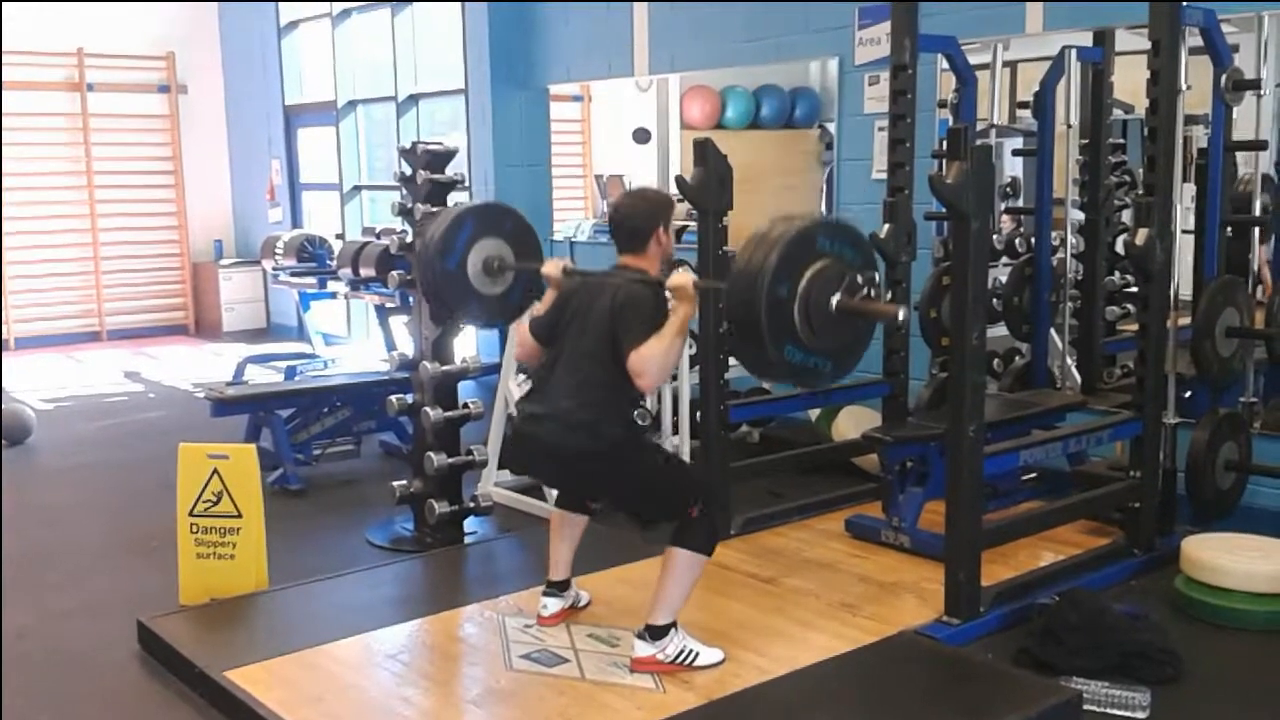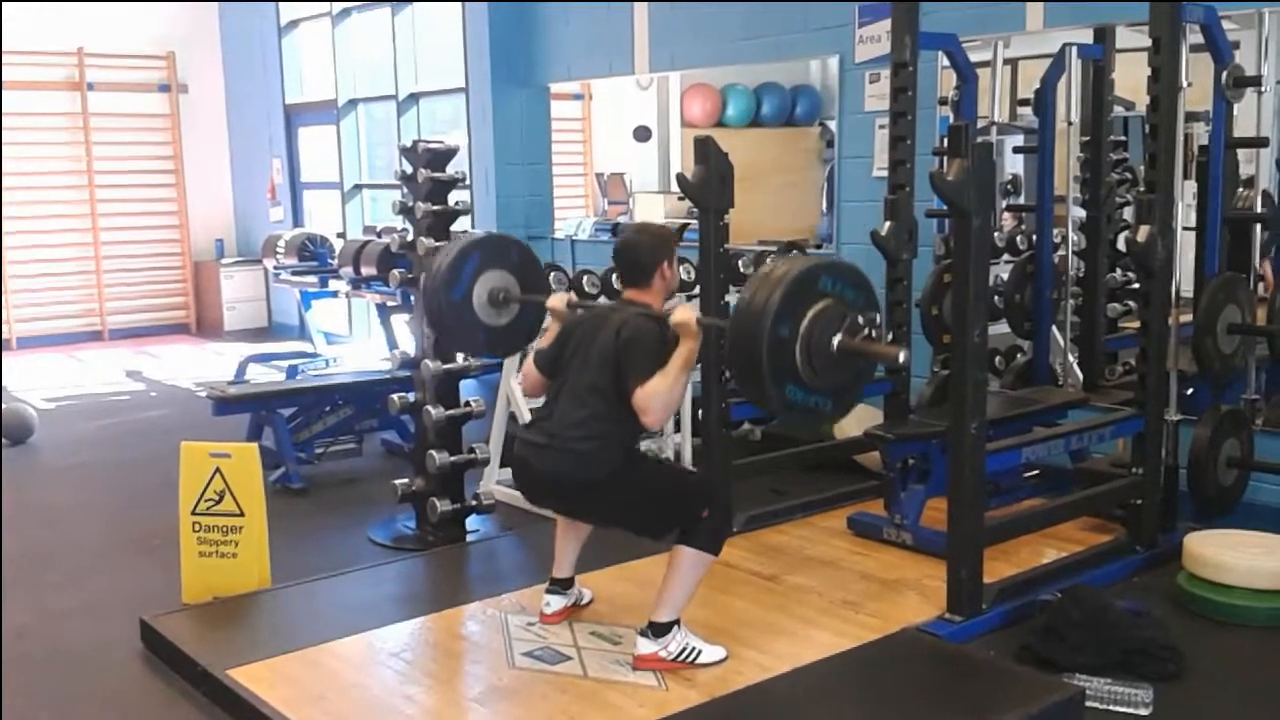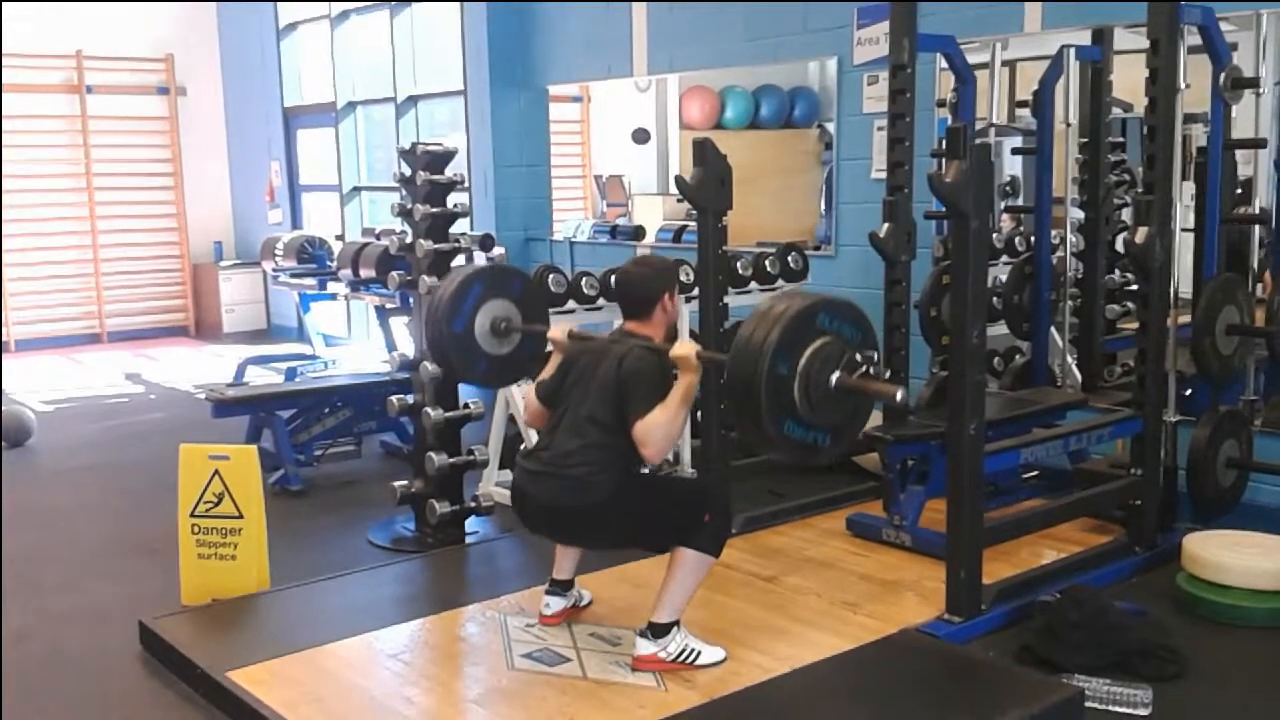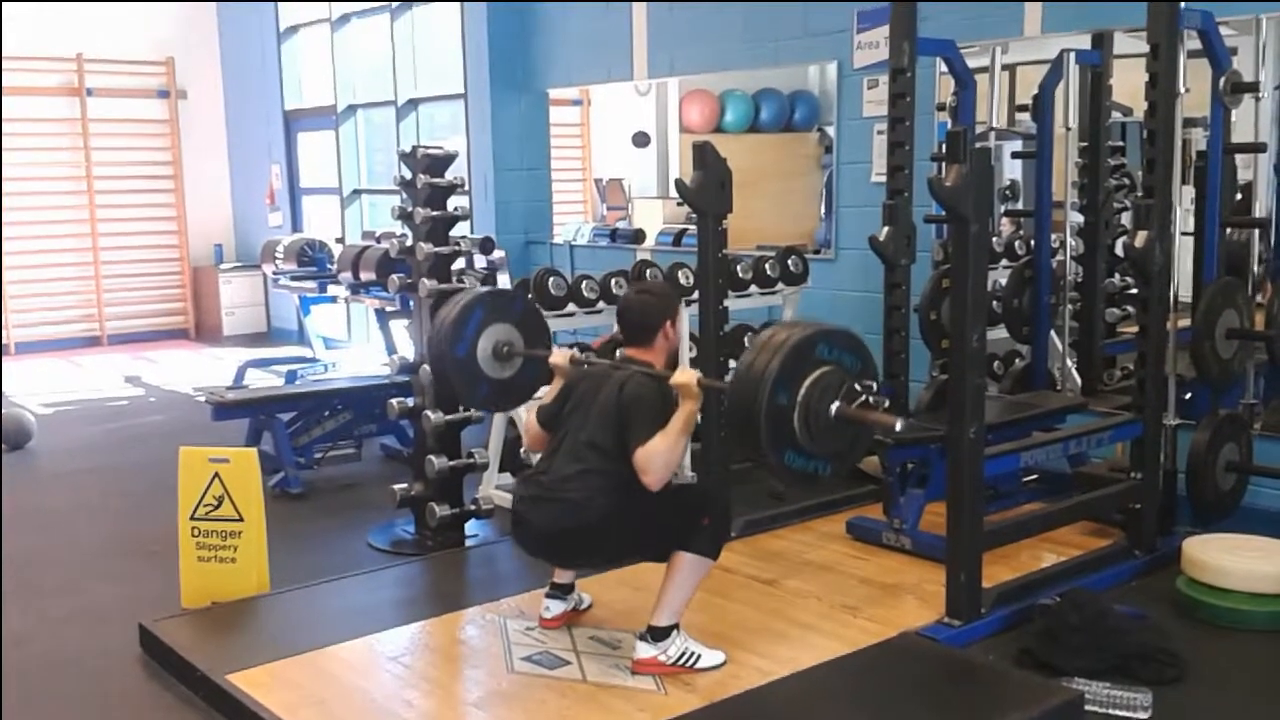
dt=0.2s
person 1, frame 1
left shoulder: (581, 286)
right shoulder: (641, 294)
left elbow: (524, 350)
right elbow: (646, 375)
left wrist: (551, 291)
right wrist: (683, 309)
left hip: (529, 434)
right hip: (581, 441)
left knee: (583, 475)
right knee: (699, 508)
left ankle: (556, 594)
right ankle: (658, 641)
person 1, frame 2
left shoulder: (586, 319)
right shoulder: (646, 329)
left elbow: (530, 383)
right elbow: (652, 413)
left wrist: (557, 322)
right wrist: (688, 344)
left hip: (528, 463)
right hip: (576, 471)
right knee: (708, 508)
left ankle: (560, 592)
right ankle: (660, 638)
person 1, frame 3
left shoulder: (587, 350)
right shoulder: (647, 361)
left elbow: (533, 414)
right elbow: (652, 447)
left wrist: (558, 354)
right wrist: (689, 377)
left hip: (528, 494)
right hip: (574, 504)
right knee: (709, 508)
left ankle: (559, 594)
right ankle: (659, 638)
person 1, frame 4
left shoulder: (589, 375)
right shoulder: (647, 389)
left elbow: (533, 439)
right elbow: (652, 474)
left wrist: (560, 379)
right wrist: (689, 404)
left hip: (527, 520)
right hip: (575, 529)
right knee: (709, 511)
left ankle: (559, 598)
right ankle: (658, 642)
